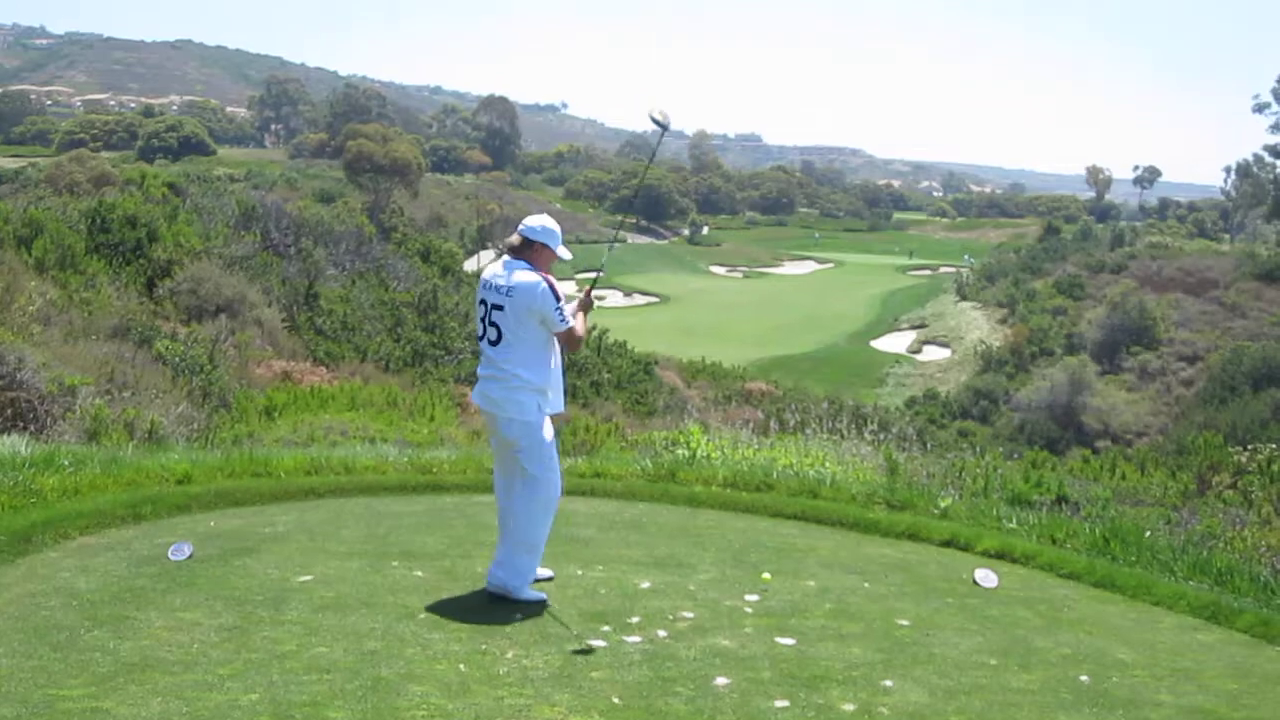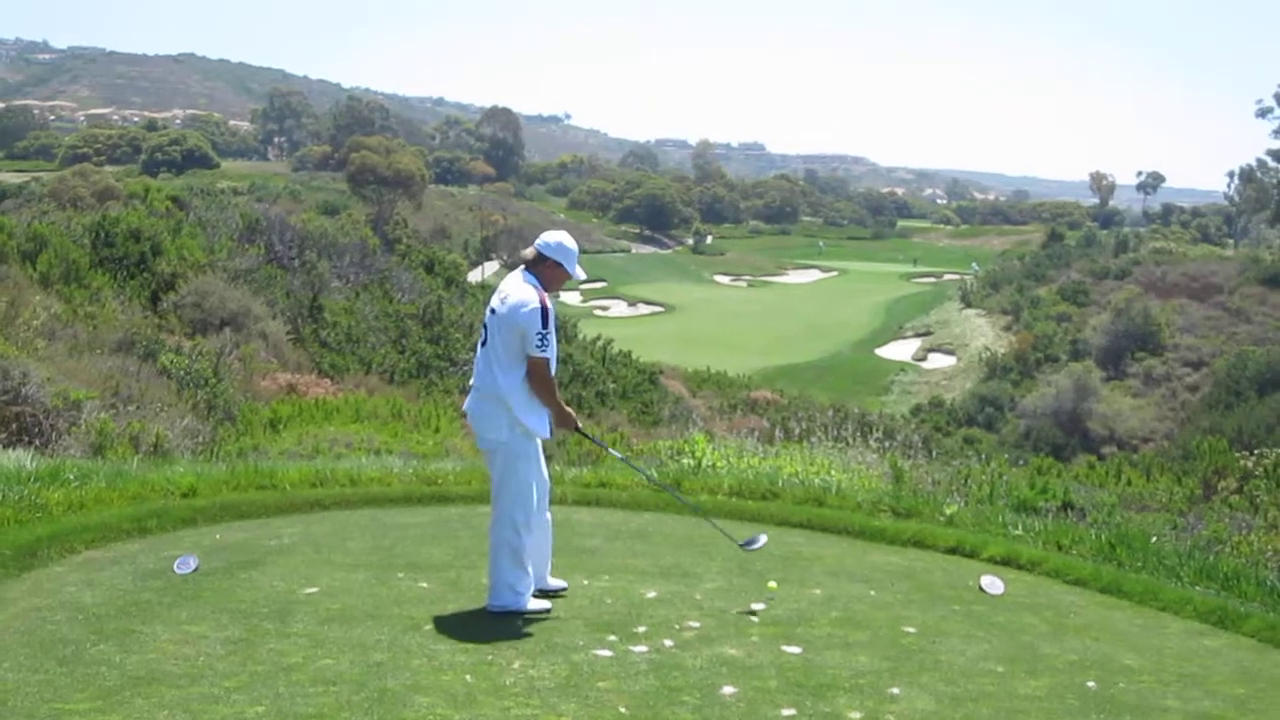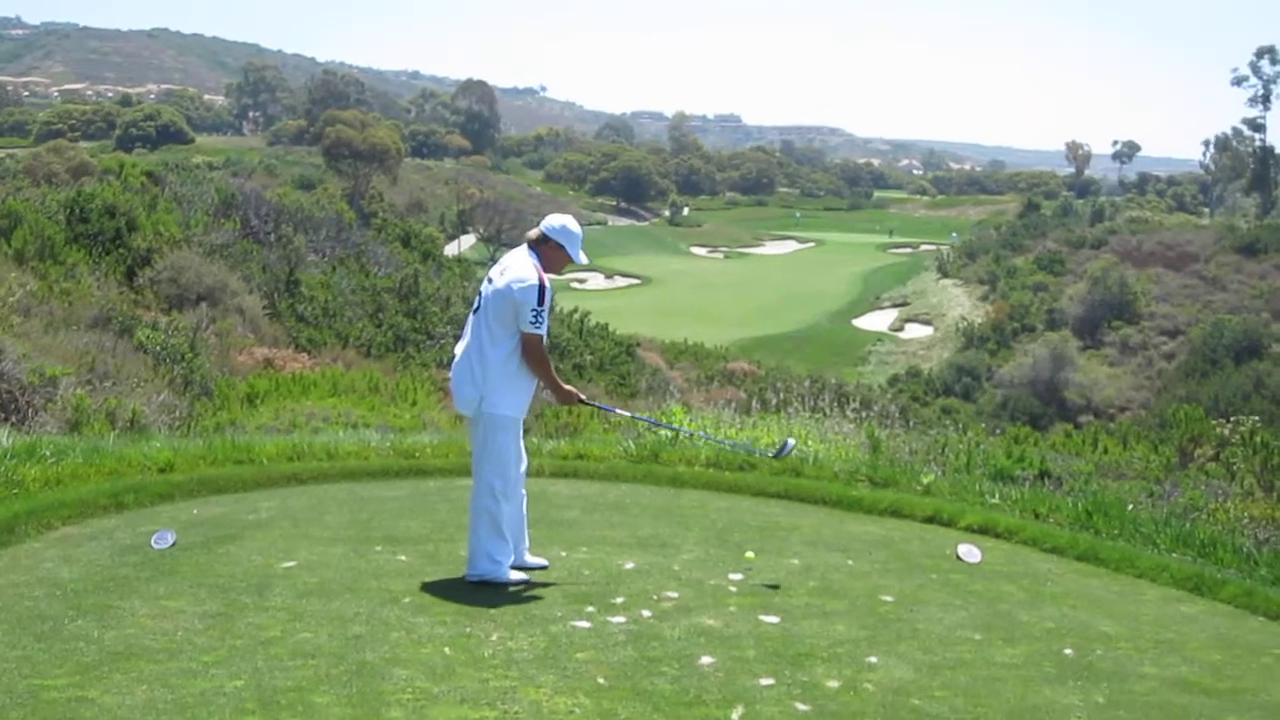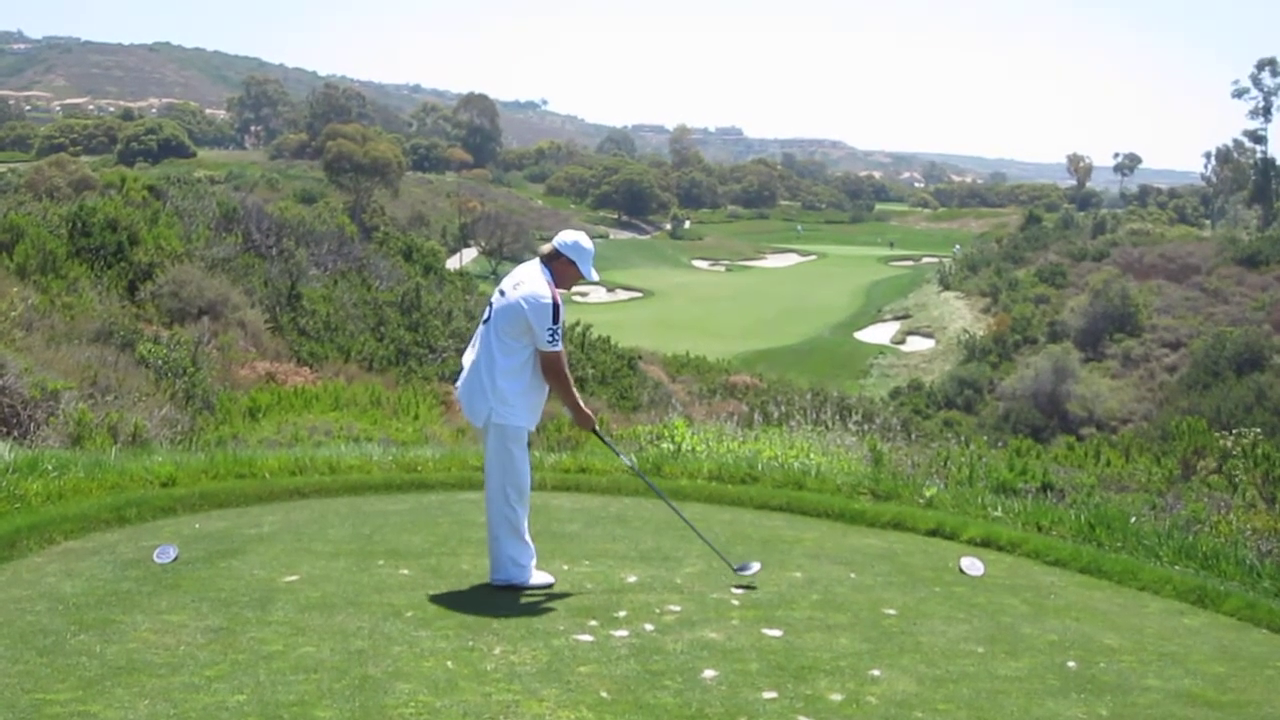
dt=0.5s
person 1, frame 1
left shoulder: (491, 274)
right shoulder: (539, 285)
right elbow: (572, 340)
left wrist: (558, 309)
right wrist: (581, 312)
left hip: (492, 396)
right hip: (522, 403)
left knee: (513, 484)
right knee: (540, 488)
left ankle: (516, 566)
right ankle: (508, 578)
person 1, frame 2
left shoulder: (513, 283)
right shoulder: (536, 304)
right elbow: (539, 375)
left wrist: (549, 410)
right wrist: (560, 412)
left hip: (505, 409)
right hip: (509, 417)
left knee: (534, 494)
right knee: (514, 505)
left ankle: (534, 575)
right ankle: (508, 594)
person 1, frame 3
left shoulder: (515, 259)
right shoulder: (533, 281)
right elbow: (533, 351)
left wrist: (548, 384)
right wrist: (558, 389)
left hip: (492, 382)
right hip: (493, 389)
left knee: (510, 472)
right knee: (496, 478)
left ankle: (512, 552)
right ankle: (487, 565)
person 1, frame 4
left shoulder: (526, 273)
right shoulder: (543, 298)
left elbow: (554, 352)
right elbow: (551, 368)
left wrist: (573, 395)
right wrist: (577, 410)
left hip: (495, 390)
right hip: (501, 398)
left knee: (510, 485)
right knee: (510, 486)
left ankle: (514, 564)
right ankle: (513, 569)
